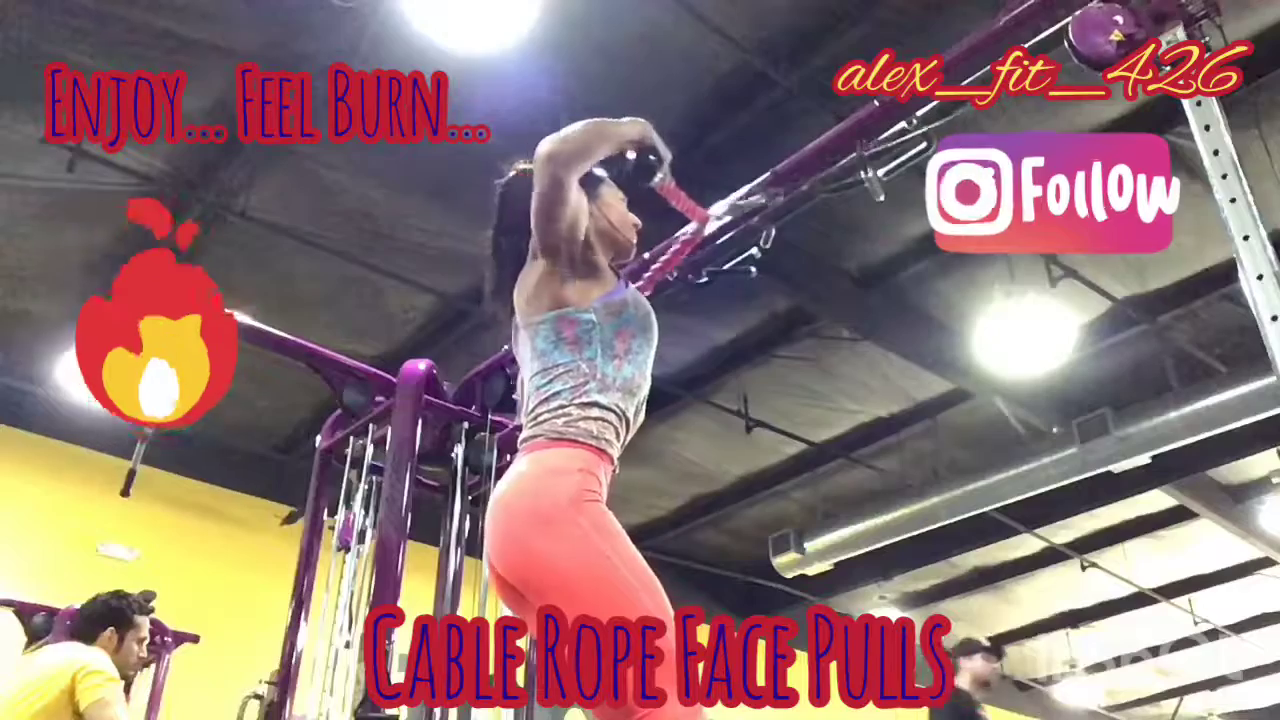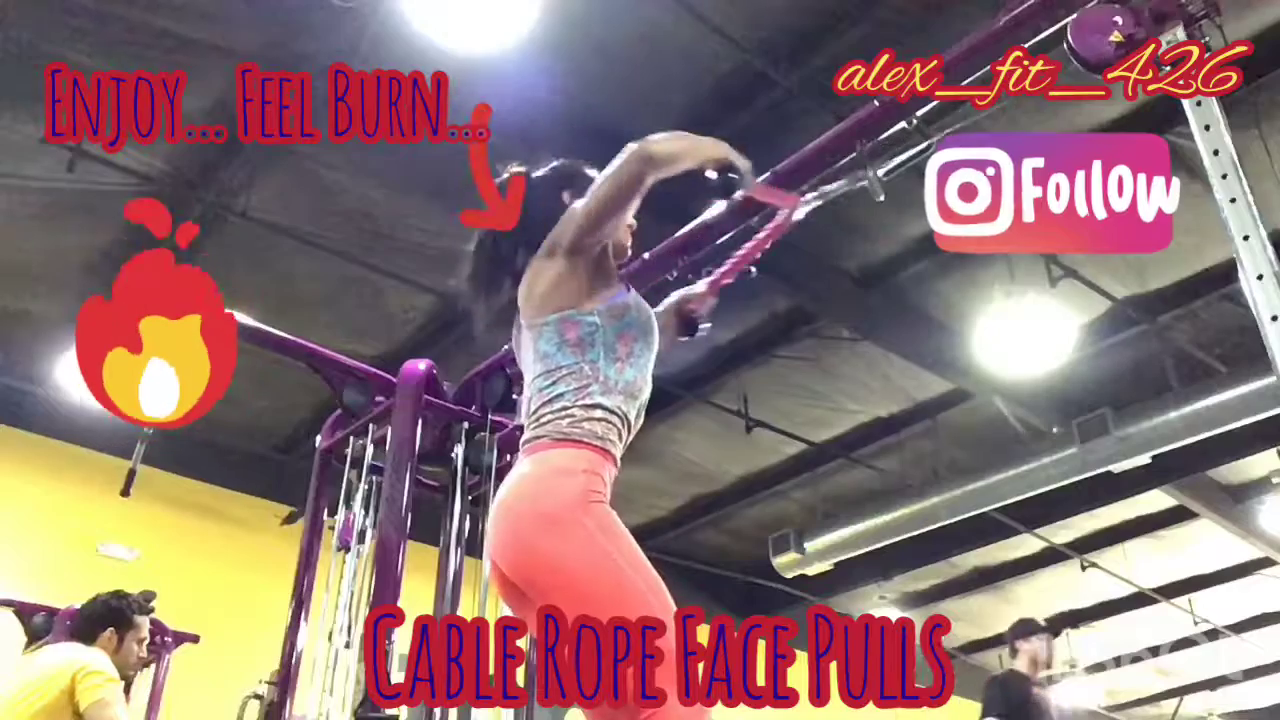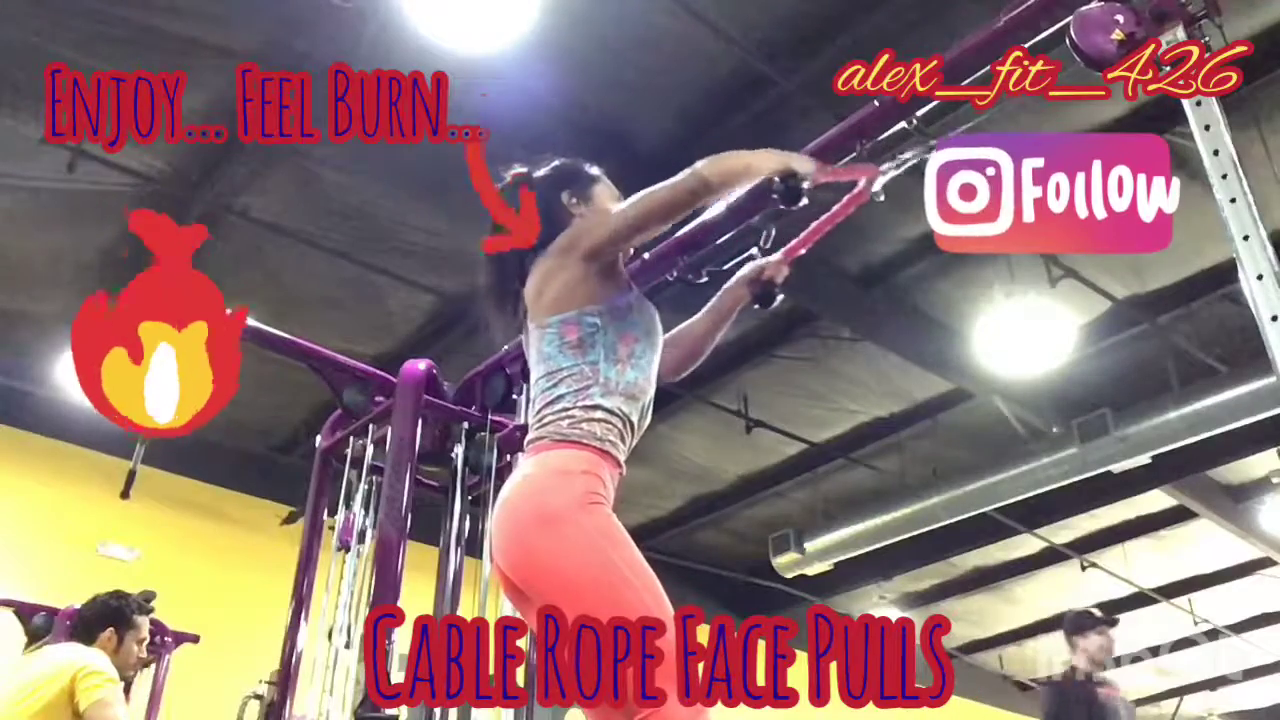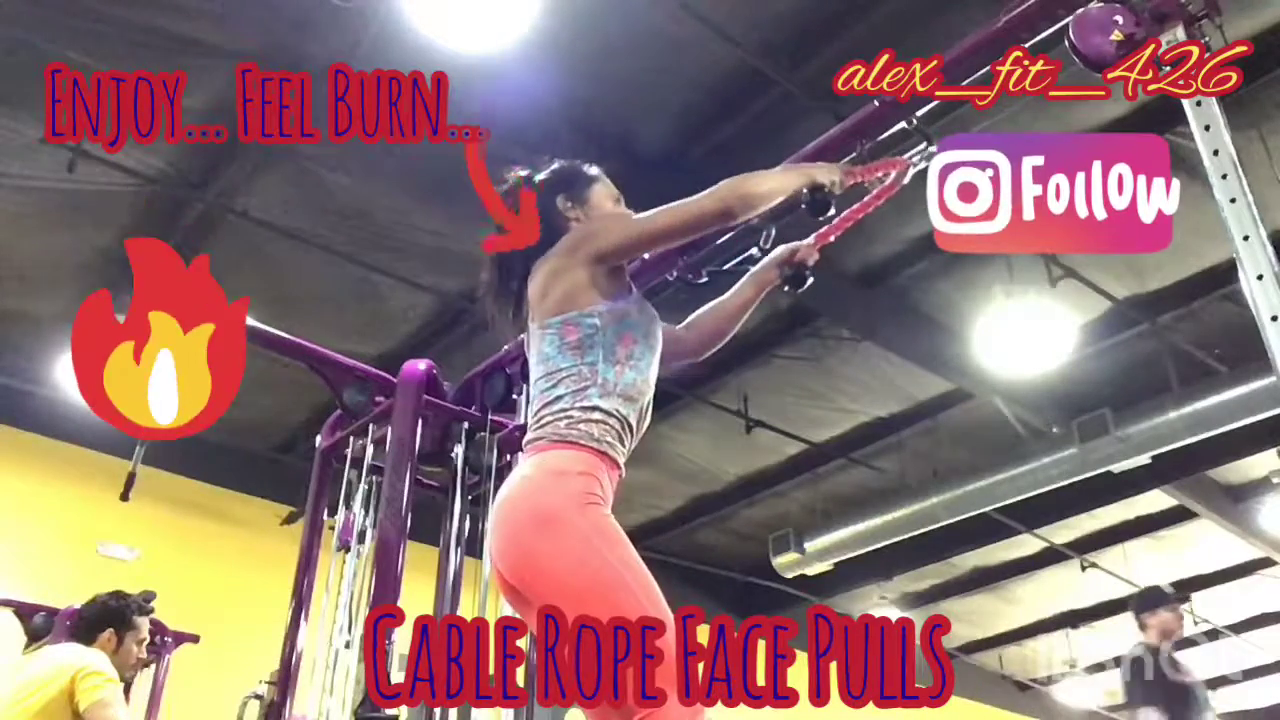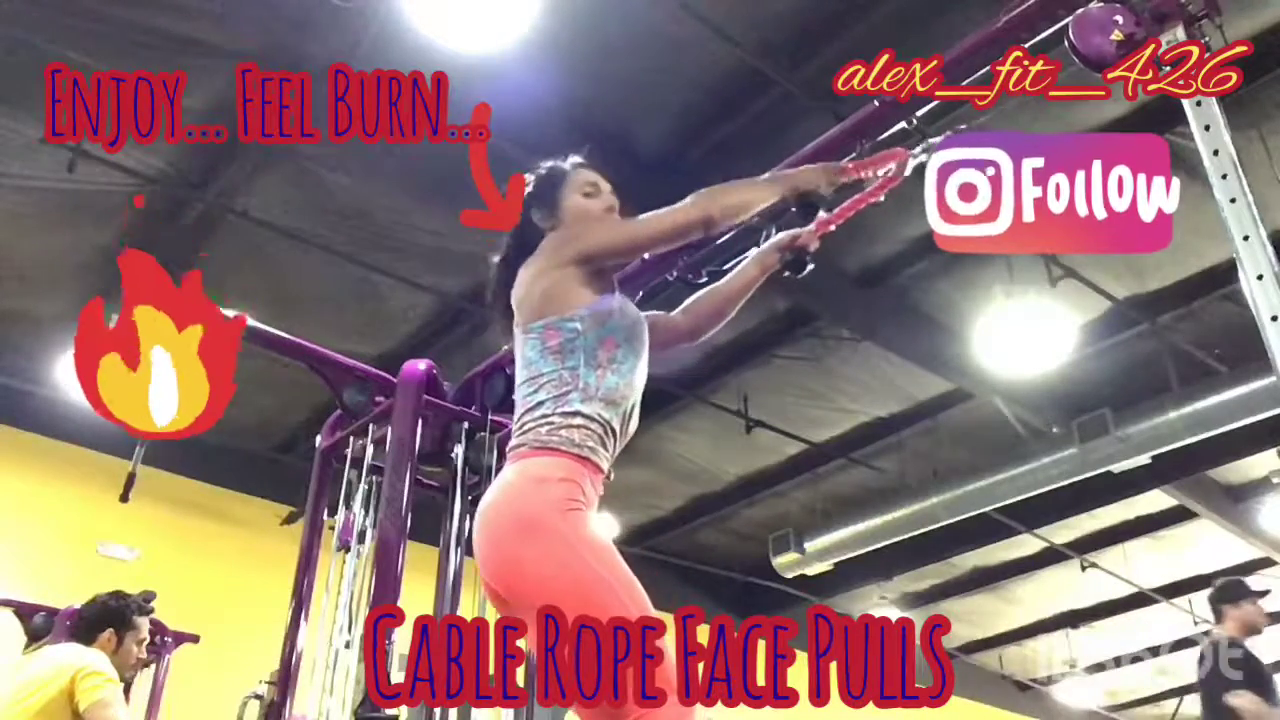
dt=0.3s
person 1, frame 1
left shoulder: (552, 289)
right shoulder: (563, 253)
right elbow: (556, 154)
left wrist: (618, 314)
right wrist: (636, 132)
left hip: (534, 508)
right hip: (554, 497)
person 1, frame 2
left shoulder: (552, 296)
right shoulder: (568, 251)
right elbow: (643, 159)
left wrist: (666, 316)
right wrist: (718, 152)
left hip: (533, 508)
right hip: (559, 497)
person 1, frame 3
left shoulder: (561, 291)
right shoulder: (574, 251)
left elbow: (666, 361)
right elbow: (700, 181)
left wrist: (742, 287)
right wrist: (781, 161)
left hip: (541, 507)
right hip: (557, 499)
person 1, frame 4
left shoulder: (582, 295)
right shoulder: (578, 251)
left elbow: (688, 340)
right elbow: (721, 204)
left wrist: (772, 269)
right wrist: (804, 175)
left hip: (542, 509)
right hip: (557, 498)
person 1, frame 5
left shoulder: (597, 309)
right shoulder: (560, 257)
left elbow: (685, 323)
right elbow: (706, 212)
left wrist: (774, 252)
right wrist: (796, 179)
left hip: (533, 516)
right hip: (537, 506)
